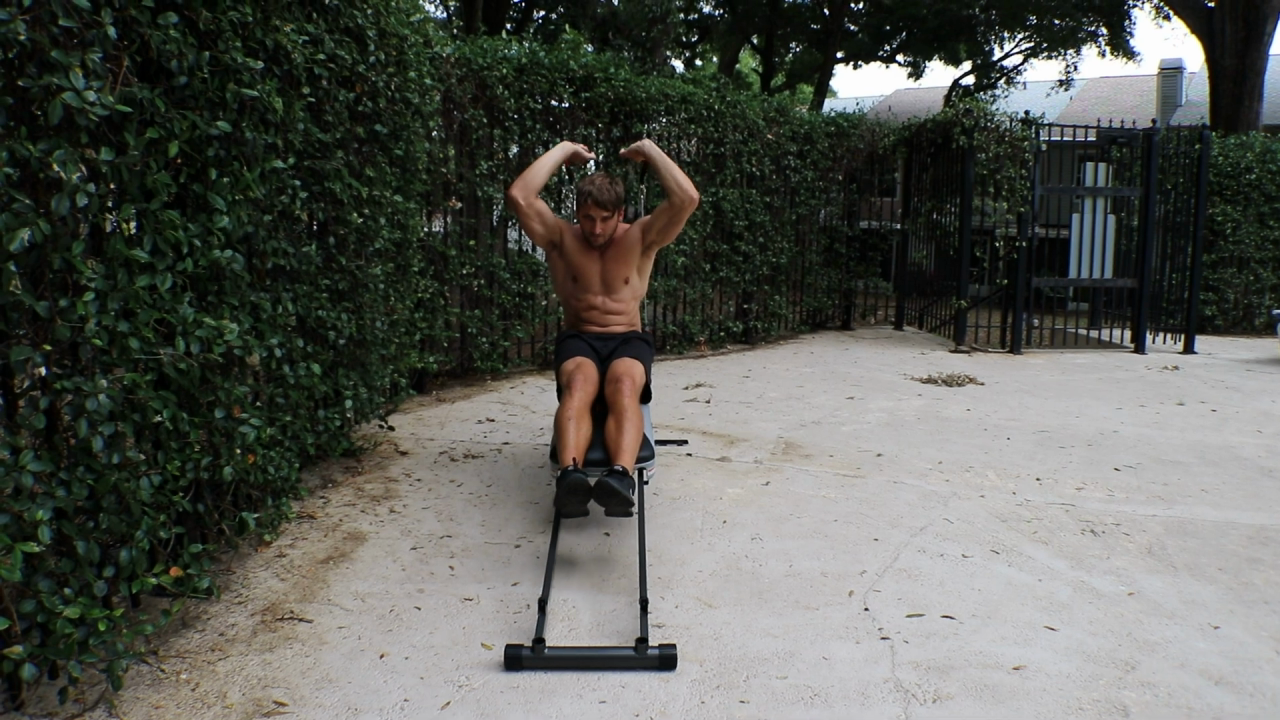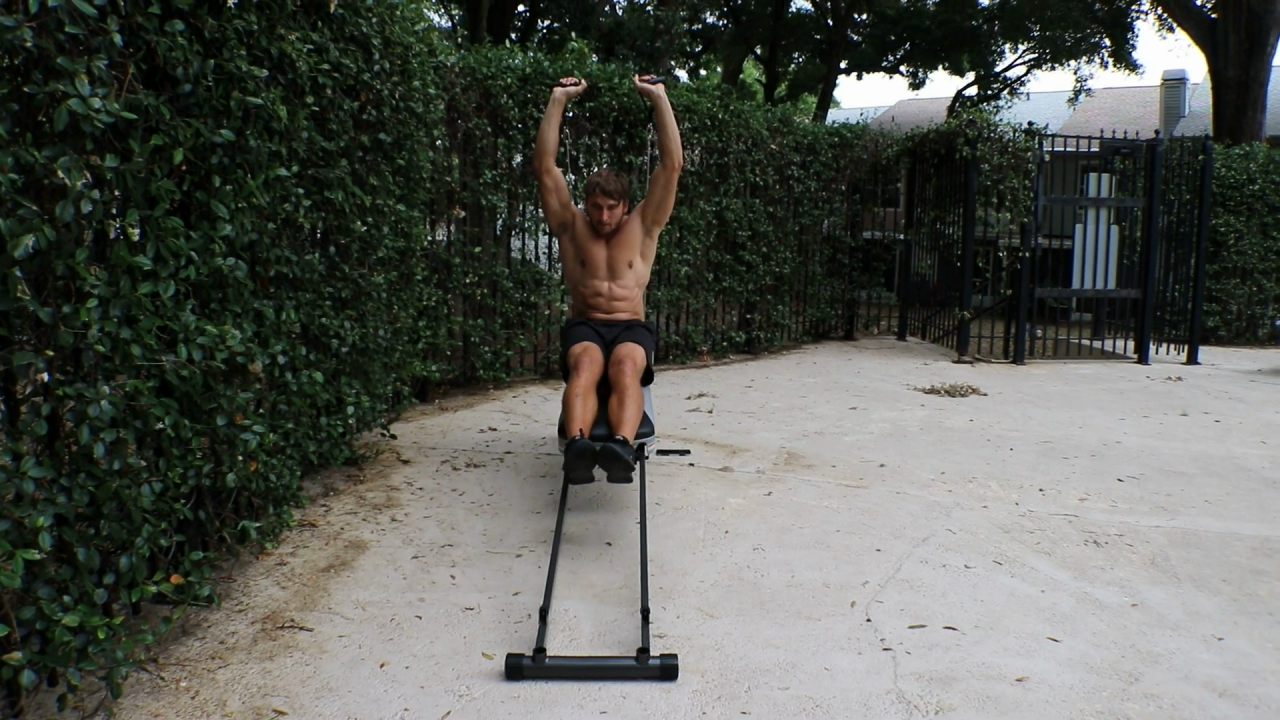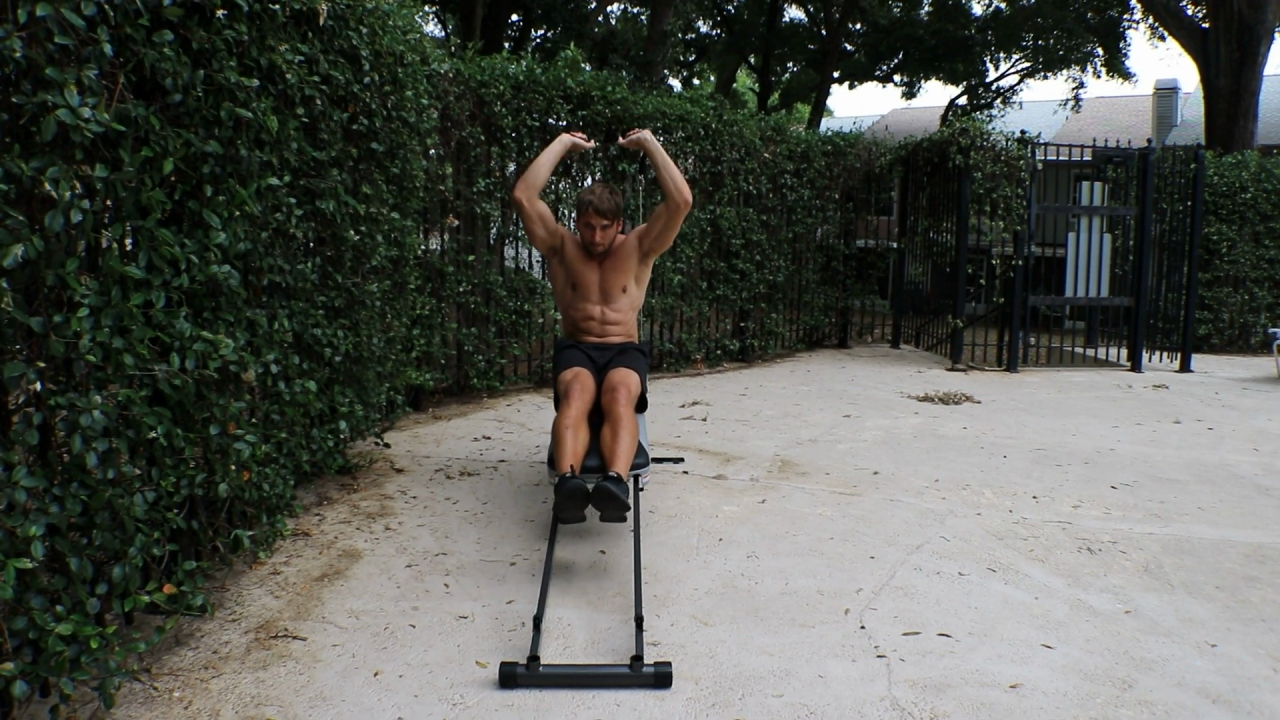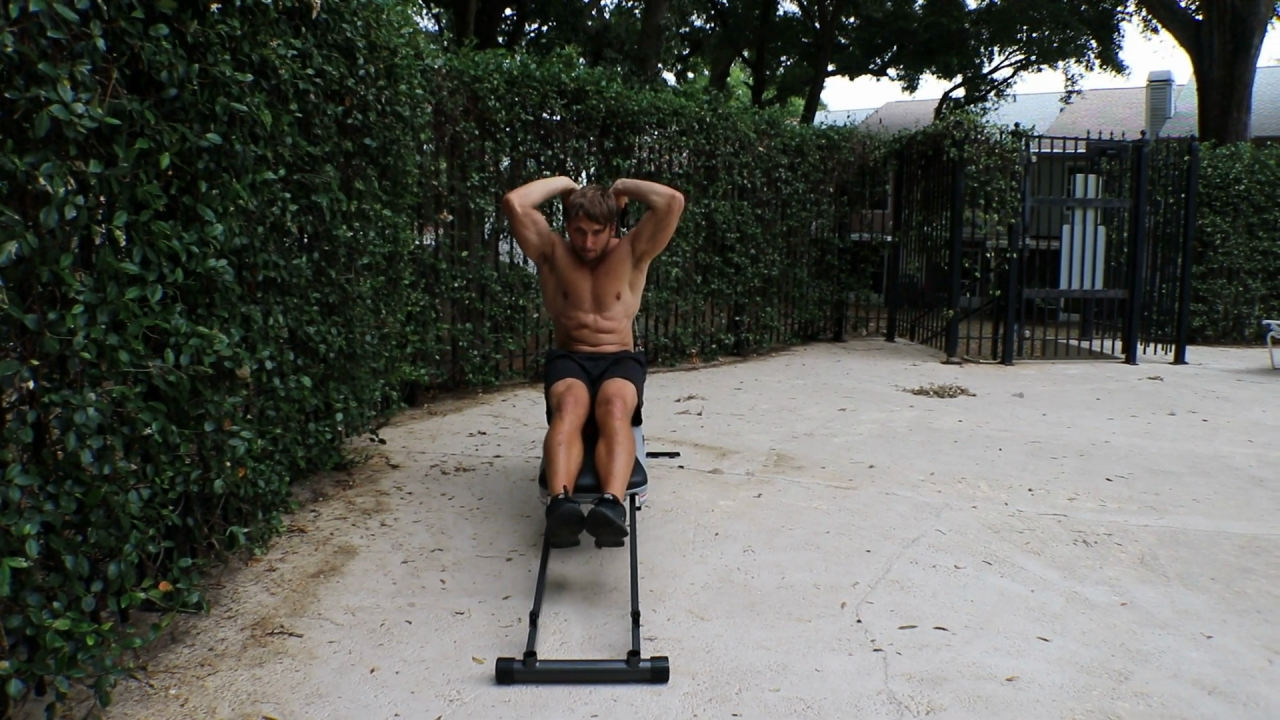
dt=0.7s
person 1, frame 1
left shoulder: (640, 238)
right shoulder: (561, 237)
left elbow: (688, 200)
right elbow: (518, 197)
left wrist: (650, 151)
right wrist: (563, 150)
left hip: (628, 339)
right hip: (578, 338)
left knee: (623, 385)
right knee: (579, 384)
left ankle: (621, 477)
right ankle: (569, 476)
person 1, frame 2
left shoulder: (643, 228)
right shoulder: (571, 227)
left elbow: (672, 165)
right elbow: (545, 167)
left wrist: (659, 98)
right wrist: (558, 99)
left hip: (632, 328)
right hip: (584, 327)
left knee: (625, 366)
right knee: (586, 364)
left ankle: (622, 446)
right ankle: (577, 446)
person 1, frame 3
left shoulder: (639, 248)
right shoulder: (561, 246)
left elbow: (681, 201)
right elbow: (522, 197)
left wrist: (649, 142)
right wrist: (563, 143)
left hip: (625, 351)
right hip: (576, 350)
left knee: (619, 394)
right knee: (576, 393)
left ankle: (615, 483)
right ankle: (567, 482)
person 1, frame 4
left shoulder: (632, 253)
right shoulder: (552, 251)
left elbow: (672, 202)
right elbow: (513, 203)
left wrist: (623, 187)
right wrist: (564, 185)
left hip: (620, 359)
right hip: (568, 358)
left knee: (614, 408)
right knee: (569, 407)
left ankle: (612, 505)
right ankle: (560, 503)
